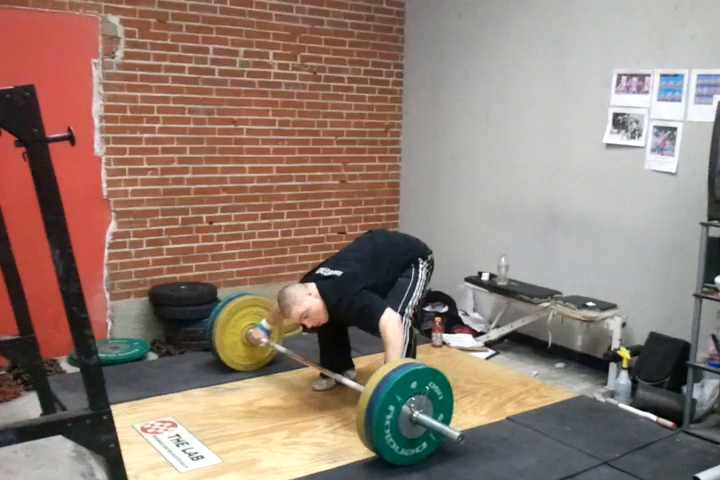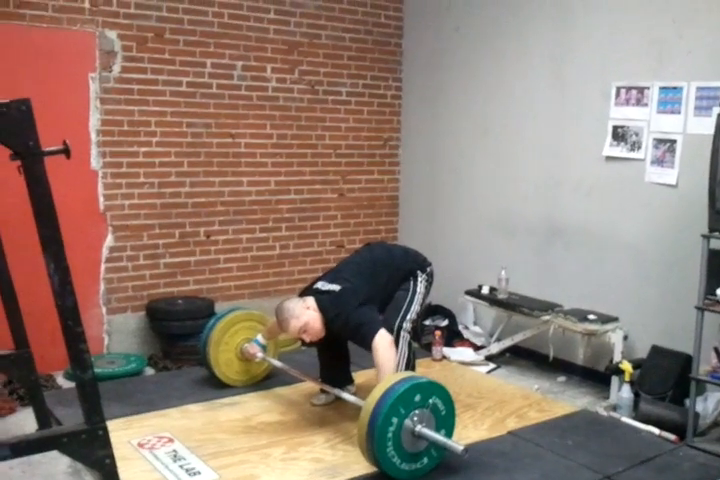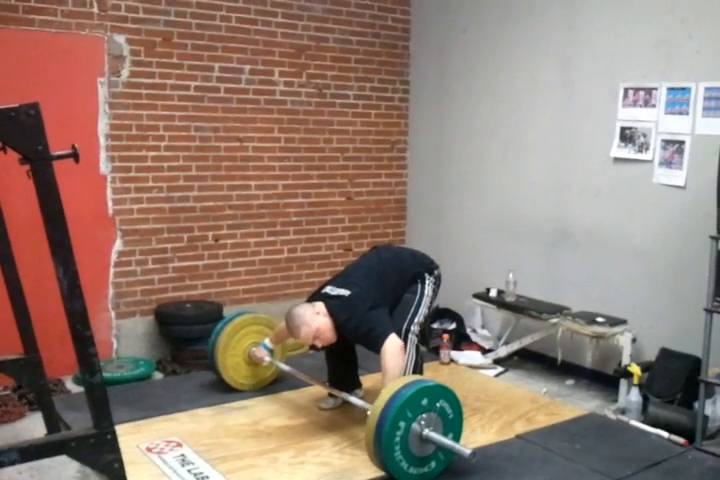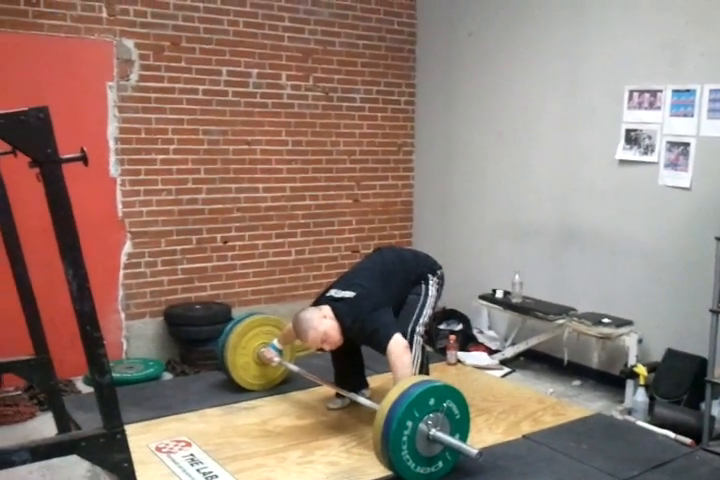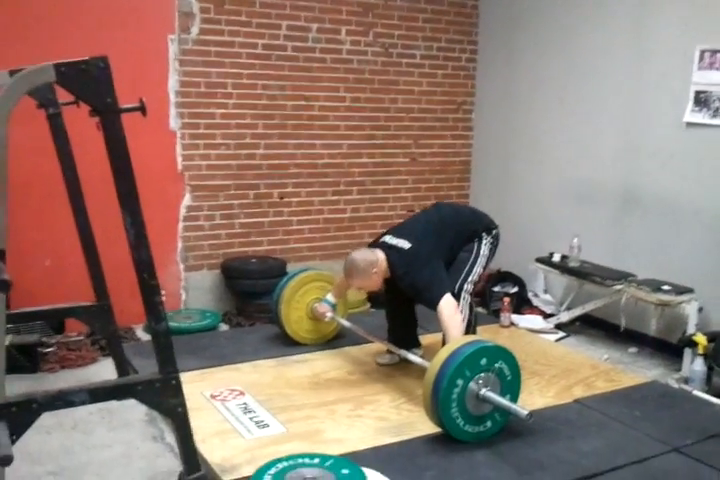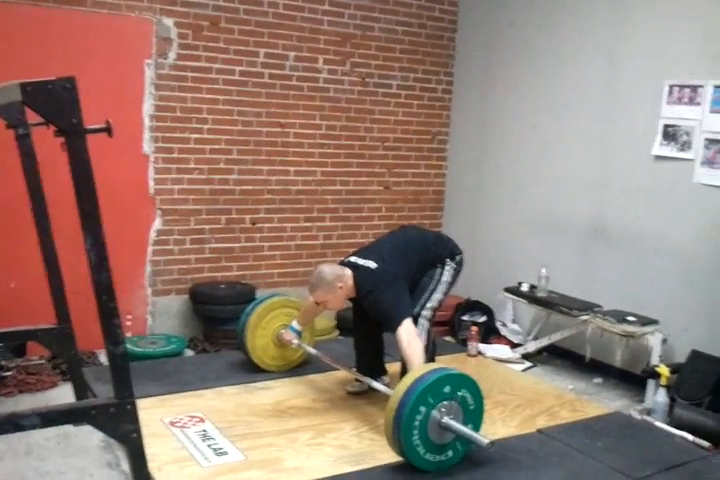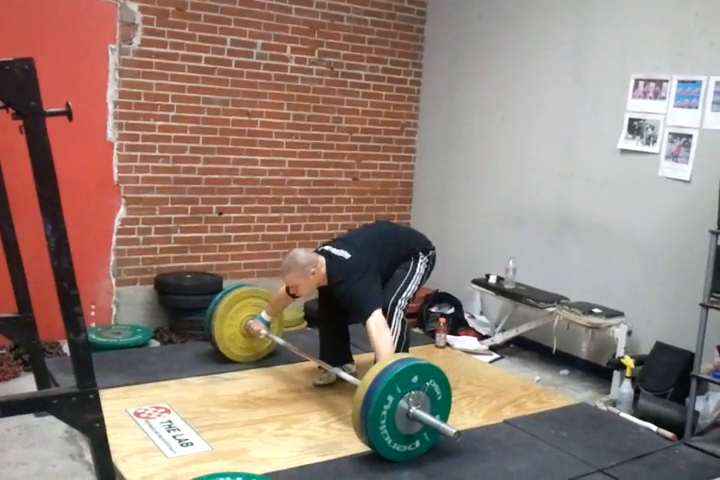
dt=0.7s
person 1, frame 1
left shoulder: (343, 295)
right shoulder: (308, 286)
left elbow: (391, 320)
right elbow: (286, 304)
right wrist: (264, 327)
left hip: (413, 259)
right hip: (376, 252)
left knee: (399, 315)
right knee: (330, 316)
right ankle: (339, 369)
person 1, frame 2
left shoulder: (342, 310)
right shoulder: (304, 302)
left elbow: (384, 341)
right elbow: (282, 320)
right wrist: (259, 342)
left hip: (412, 272)
right hip: (376, 264)
left knee: (396, 329)
right knee: (329, 329)
right ankle: (339, 384)
person 1, frame 3
left shoulder: (353, 314)
right shoulder: (313, 307)
left elbow: (394, 346)
right elbow: (291, 323)
right wrist: (267, 346)
left hip: (420, 274)
left knee: (403, 333)
right knee: (338, 334)
right ankle: (347, 388)
person 1, frame 4
left shoulder: (360, 315)
right shoulder: (320, 310)
left elbow: (399, 347)
right elbow: (296, 326)
right wrist: (275, 347)
left hip: (423, 276)
left knee: (409, 335)
right knee: (344, 335)
right ankle: (354, 388)
person 1, frame 5
left shoulder: (412, 268)
right shoulder: (375, 254)
left elbow: (448, 307)
right elbow: (350, 274)
right wrist: (329, 301)
left hip: (478, 234)
right hip: (443, 225)
left knee: (458, 292)
right knee: (394, 288)
right ankle: (405, 346)
person 1, frame 6
left shoulder: (378, 288)
right shoulder: (341, 273)
left elbow: (407, 334)
right elbow: (315, 302)
right wrist: (295, 329)
left hip: (443, 258)
right hip: (410, 253)
left knee: (416, 317)
right knee: (365, 313)
right ankle: (372, 374)
person 1, frame 7
left shoulder: (349, 278)
right shoulder: (316, 262)
left elbow: (376, 324)
right elbow: (284, 294)
right wrist: (263, 319)
left hip: (415, 254)
right hip: (380, 248)
left knee: (391, 307)
right knee: (331, 303)
right ankle: (339, 363)
